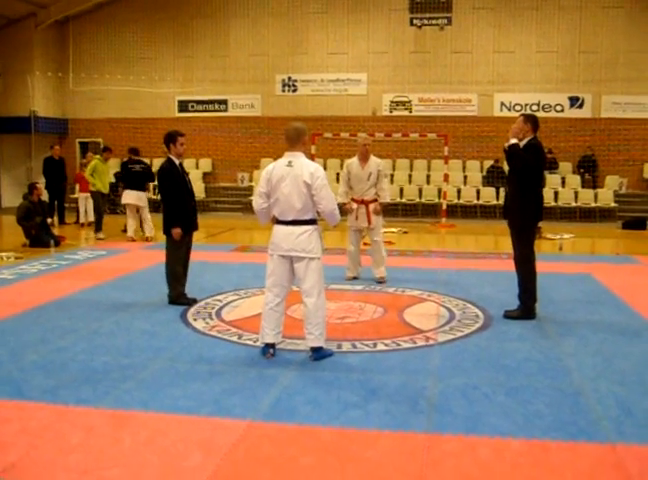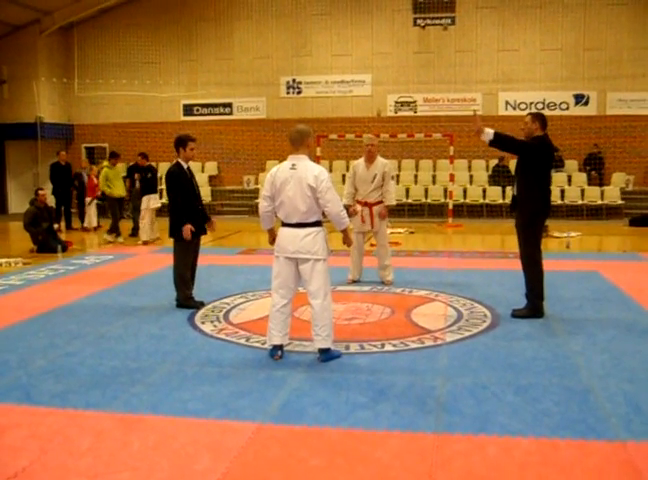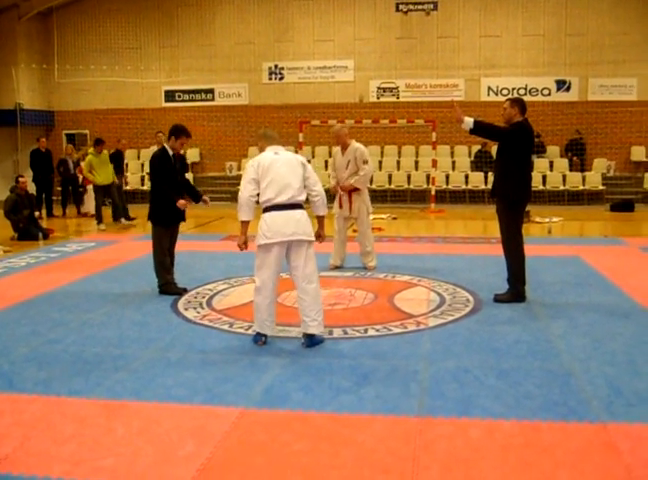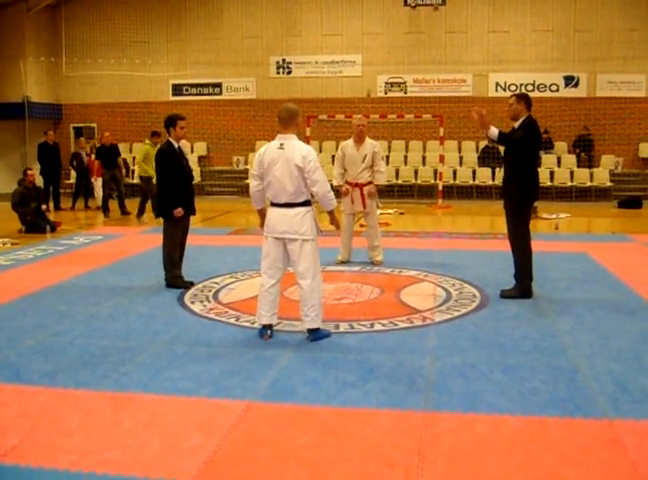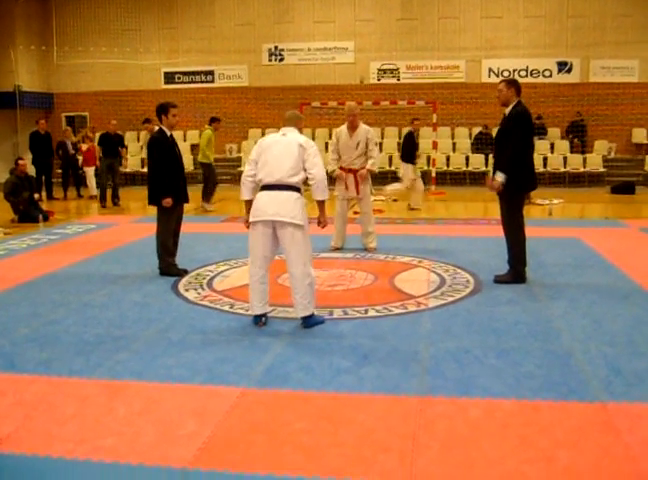
dt=1s
person 1, frame 1
left shoulder: (271, 169)
right shoulder: (313, 169)
left elbow: (260, 204)
right elbow: (327, 205)
right wrist: (335, 220)
left hip: (280, 235)
right hip: (306, 236)
left knee: (274, 291)
right knee: (313, 293)
left ankle: (269, 343)
right ankle: (316, 346)
person 1, frame 2
left shoulder: (275, 172)
right shoulder: (317, 172)
left elbow: (265, 207)
right elbow: (333, 207)
left wrist: (270, 231)
right wrist: (346, 232)
left hip: (285, 238)
right hip: (311, 238)
left knee: (281, 294)
right knee: (319, 295)
left ankle: (276, 345)
right ankle: (324, 348)
person 1, frame 3
left shoulder: (256, 162)
right shoulder: (298, 159)
left elbow: (247, 197)
right elbow: (317, 193)
left wrist: (243, 232)
right wrist: (321, 226)
left hip: (271, 222)
right hip: (299, 220)
left knee: (266, 281)
right knee: (307, 279)
left ankle: (262, 332)
right ankle: (310, 333)
person 1, frame 4
left shoulder: (264, 152)
right shoulder: (305, 151)
left elbow: (256, 188)
right elbow: (320, 187)
left wrist: (261, 214)
right wrist: (332, 215)
left hip: (274, 217)
right hip: (300, 218)
left knee: (270, 273)
right knee: (308, 275)
left ankle: (266, 325)
right ankle: (313, 327)
person 1, frame 5
left shoulder: (264, 141)
right shoulder: (305, 142)
left elbow: (248, 176)
right elbow: (317, 177)
left wrist: (247, 210)
right wrist: (322, 212)
left hip: (263, 202)
right hip: (289, 203)
left knee: (259, 263)
right knee: (299, 263)
left ankle: (259, 313)
right ankle: (306, 315)
person 2, frame 1
left shoulder: (534, 147)
right shoulder: (526, 147)
left elbow: (520, 165)
right elbow: (514, 164)
left wrist: (513, 141)
right wrist: (511, 144)
left hip: (526, 211)
right hip: (520, 209)
left knee: (524, 259)
right knee: (523, 258)
left ankle: (527, 307)
right ankle: (526, 304)
person 2, frame 2
left shoulder: (541, 144)
right shoulder: (536, 145)
left elbow: (515, 145)
right elbow: (516, 147)
left wrist: (485, 132)
right wrist: (485, 133)
left hip: (533, 208)
right hip: (529, 206)
left knee: (530, 256)
right knee: (530, 256)
left ankle: (535, 306)
right ankle: (534, 303)
person 2, frame 3
left shoulder: (521, 129)
right shoulder: (516, 130)
left elbow: (497, 132)
right elbow: (497, 134)
left wrist: (465, 121)
right wrist: (465, 121)
left hip: (513, 193)
right hip: (510, 192)
left knee: (512, 241)
right knee: (512, 241)
left ankle: (516, 290)
right ankle: (516, 288)
person 2, frame 4
left shoulder: (529, 127)
right shoulder: (521, 127)
left elbow: (513, 141)
right elbow: (507, 141)
left wrist: (488, 128)
right wrist: (485, 126)
left hip: (521, 190)
right hip: (516, 189)
left knee: (519, 238)
right knee: (518, 237)
left ankle: (523, 286)
right ankle: (523, 284)
person 2, frame 5
left shoulder: (519, 114)
right shoulder: (513, 114)
left elbow: (516, 148)
left wrist: (501, 176)
right wrist: (496, 174)
left hip: (514, 179)
right hip: (510, 179)
left knee: (513, 224)
right knee: (512, 224)
left ankle: (517, 271)
right ankle: (516, 269)
person 3, frame 1
left shoulder: (179, 166)
right shoulder: (166, 169)
right elbow: (168, 200)
left wrist: (190, 220)
right wrist: (174, 225)
left hip: (186, 221)
right hip: (177, 223)
left knee: (183, 260)
right knee: (175, 260)
left ankle: (180, 293)
right ankle: (175, 295)
person 3, frame 2
left shoulder: (187, 171)
right shoulder: (174, 172)
right elbow: (175, 201)
left wrist: (206, 218)
right wrist: (184, 223)
left hip: (196, 223)
right hip: (186, 224)
left knee: (191, 263)
right knee: (182, 264)
left ankle: (186, 295)
right ankle: (184, 298)
person 3, frame 3
left shoulder: (174, 157)
right shoulder: (158, 157)
left elbow: (182, 181)
right elbow: (159, 186)
left wrist: (199, 196)
right wrist: (176, 200)
left hip: (173, 211)
right hip: (162, 212)
left knee: (169, 249)
right knee: (161, 249)
left ankle: (168, 282)
right ankle: (165, 284)
person 3, frame 4
left shoulder: (178, 150)
right shoulder: (164, 151)
right elbow: (165, 182)
left wrist: (185, 204)
right wrist: (174, 205)
left hip: (183, 204)
right hip: (174, 206)
left knee: (180, 243)
right knee: (172, 242)
left ankle: (176, 276)
right ankle: (172, 278)
person 3, frame 5
left shoulder: (169, 138)
right shoulder: (157, 139)
right elbow: (158, 170)
right wrist: (165, 195)
left hip: (176, 193)
right hip: (167, 194)
left knee: (174, 230)
right knee: (165, 230)
left ankle: (170, 263)
right ankle: (166, 265)
person 4, frame 1
left shoulder: (378, 163)
right shoulder: (349, 164)
left elbow: (382, 185)
right elbow: (344, 185)
left wrist: (380, 203)
right wrist: (345, 202)
left hip: (372, 206)
right hip: (355, 206)
left knee: (377, 241)
right knee: (353, 242)
left ankle: (380, 274)
right ankle: (353, 272)
person 4, frame 2
left shoulder: (384, 164)
right shoulder: (356, 165)
left elbow: (389, 187)
right elbow: (350, 187)
left wrist: (386, 206)
right wrist: (350, 205)
left hip: (377, 208)
right hip: (360, 209)
left knee: (382, 243)
right knee: (357, 244)
left ankle: (386, 276)
right ankle: (354, 275)
person 4, frame 3
left shoulder: (359, 149)
right shoulder: (336, 152)
left elbow: (366, 172)
left wrist: (351, 185)
right wrist: (334, 183)
left hip: (358, 195)
right hip: (342, 195)
left knee: (364, 229)
right knee: (339, 230)
left ankle: (369, 261)
right ankle: (337, 260)
person 4, frame 4
left shoulder: (373, 146)
right shoulder: (344, 146)
left elbow: (380, 168)
right elbow: (338, 168)
left wrist: (375, 185)
right wrist: (341, 185)
left hip: (367, 189)
right hip: (349, 190)
left knee: (372, 224)
right knee: (347, 224)
left ankle: (376, 256)
right ankle: (344, 255)
person 4, frame 5
left shoulder: (367, 131)
right shoulder: (338, 132)
left elbow: (373, 154)
right elbow: (333, 153)
left wrist: (367, 169)
right wrist: (335, 170)
left hip: (361, 175)
right hip: (343, 175)
left knee: (366, 210)
right knee: (340, 210)
left ankle: (369, 242)
right ankle: (337, 242)
